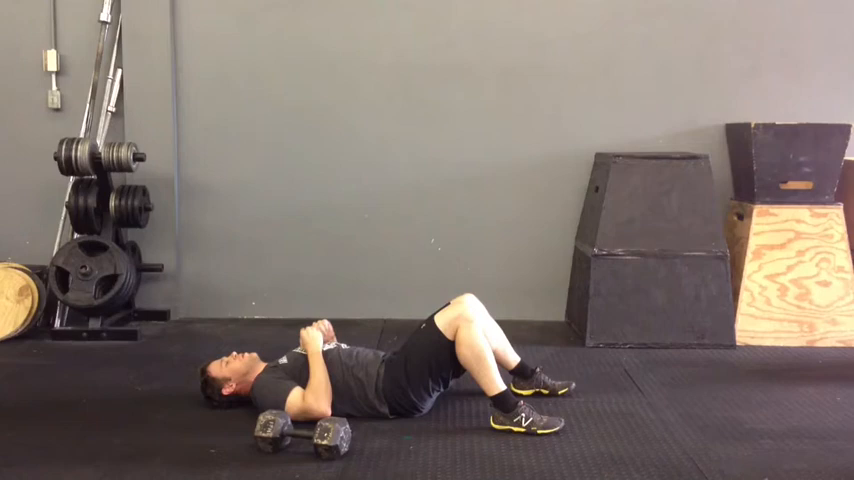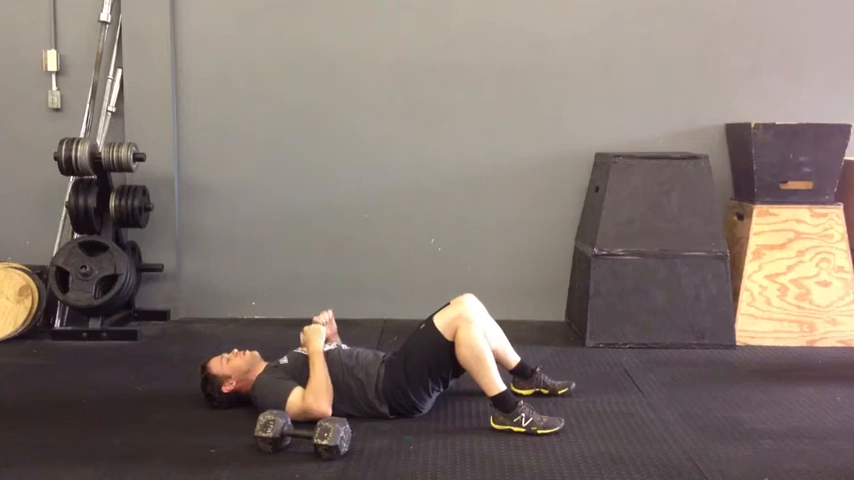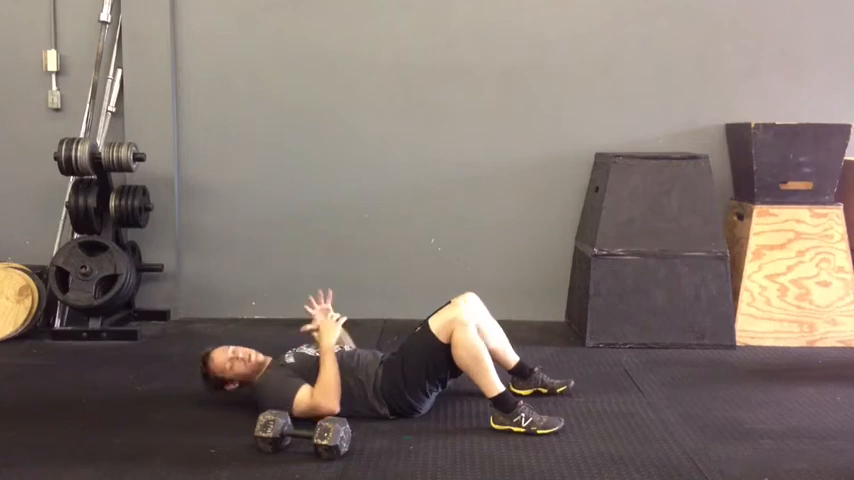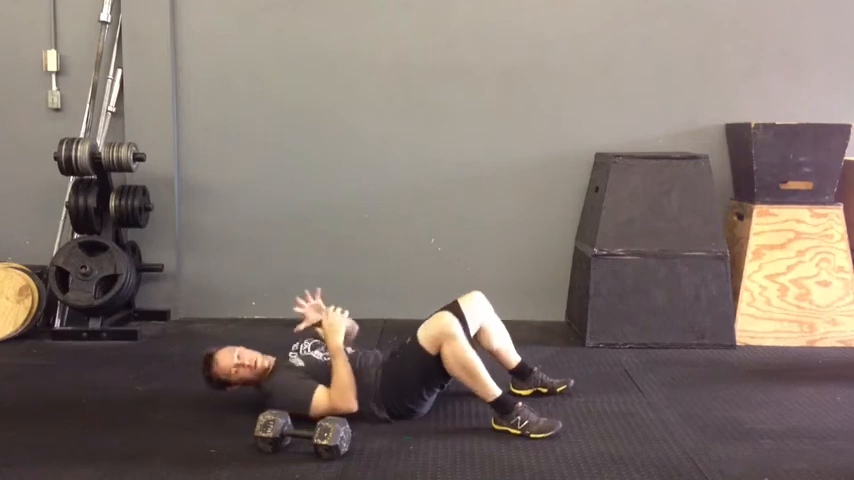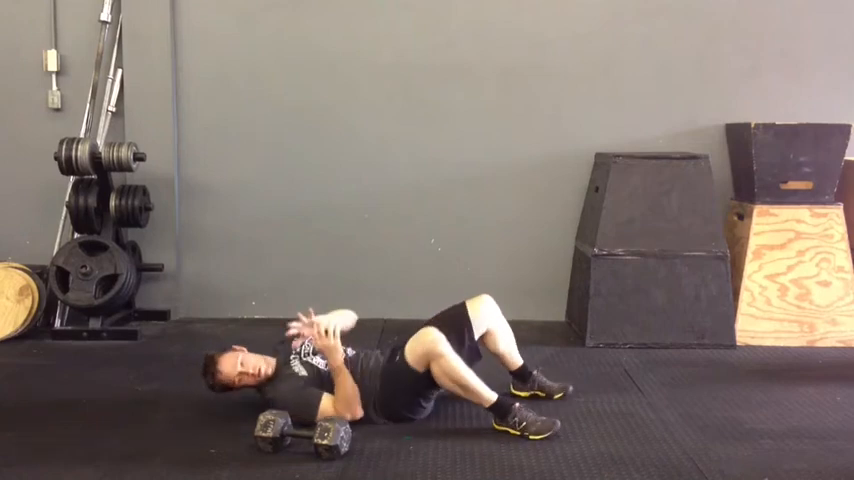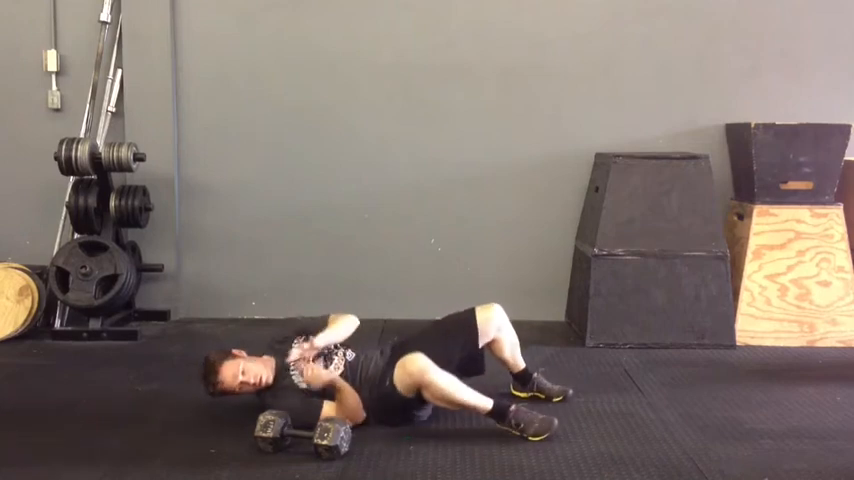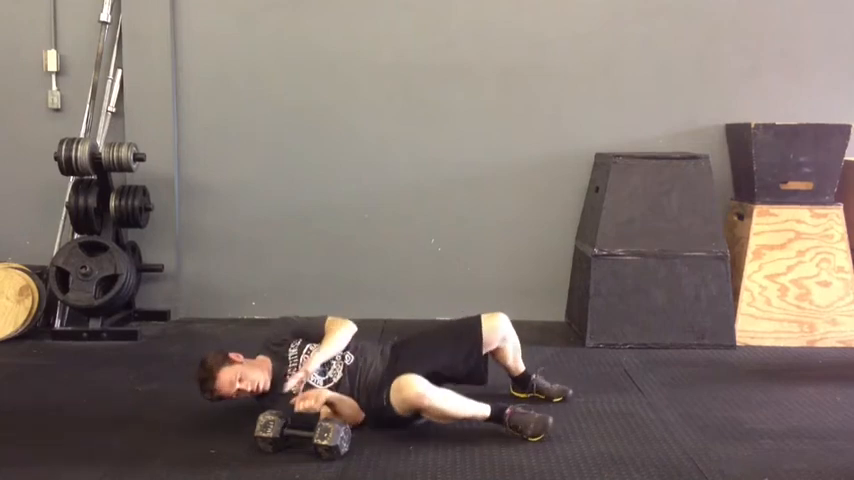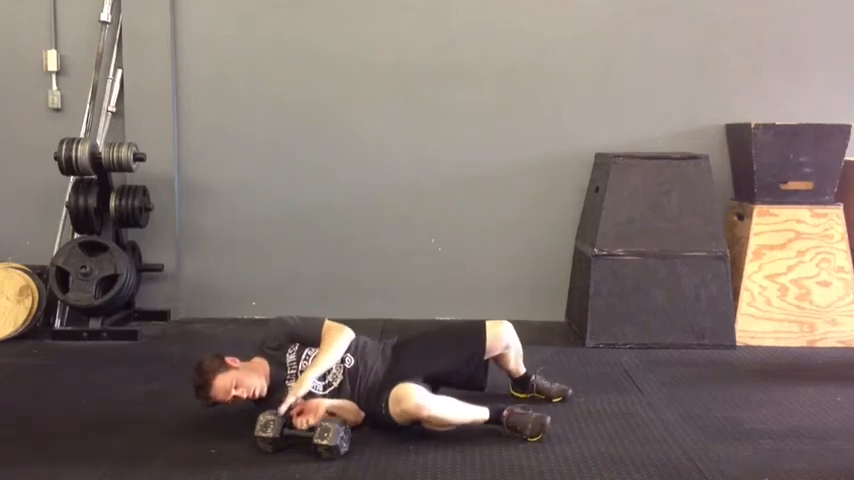
dt=0.2s
person 1, frame 1
left shoulder: (279, 370)
right shoulder: (266, 388)
right elbow: (320, 408)
left wrist: (327, 340)
right wrist: (312, 348)
left hip: (392, 366)
right hip: (399, 390)
left knee: (467, 303)
right knee: (463, 316)
left ankle: (527, 377)
right ankle: (509, 410)
person 1, frame 2
left shoulder: (280, 369)
right shoulder: (266, 388)
right elbow: (320, 408)
left wrist: (329, 334)
right wrist: (315, 346)
left hip: (392, 367)
right hip: (398, 391)
left knee: (467, 302)
right knee: (463, 316)
left ankle: (526, 377)
right ankle: (508, 410)
person 1, frame 3
left shoulder: (285, 363)
right shoulder: (270, 387)
right elbow: (328, 405)
left wrist: (330, 325)
right wrist: (326, 343)
left hip: (392, 367)
right hip: (397, 392)
left knee: (469, 302)
right knee: (458, 318)
left ankle: (525, 377)
right ankle: (508, 411)
person 1, frame 4
left shoulder: (291, 352)
right shoulder: (279, 387)
left elbow: (351, 330)
right elbow: (346, 404)
left wrist: (325, 317)
right wrist: (333, 344)
left hip: (392, 363)
right hip: (397, 394)
left knee: (475, 301)
right knee: (445, 324)
left ankle: (525, 377)
right ankle: (507, 411)
person 1, frame 5
left shoulder: (290, 343)
right shoulder: (281, 392)
left elbow: (350, 316)
right elbow: (352, 412)
left wrist: (322, 322)
right wrist: (334, 360)
left hip: (393, 359)
right hip: (395, 397)
left knee: (484, 305)
right knee: (430, 339)
left ankle: (525, 379)
right ankle: (506, 412)
person 1, frame 6
left shoulder: (287, 340)
right shoulder: (281, 400)
left elbow: (350, 320)
right elbow: (355, 415)
left wrist: (319, 341)
right wrist: (333, 381)
left hip: (392, 356)
right hip: (390, 400)
left knee: (493, 316)
right knee: (417, 368)
left ankle: (525, 381)
right ankle: (504, 413)
person 1, frame 7
left shoulder: (282, 336)
right shoulder: (277, 402)
left elbow: (345, 327)
right elbow: (355, 415)
left wrist: (312, 361)
right wrist: (326, 398)
left hip: (395, 354)
right hip: (384, 398)
left knee: (498, 325)
right knee: (414, 391)
left ankle: (524, 383)
right ankle: (501, 415)
person 1, frame 8
left shoulder: (277, 334)
right shoulder: (274, 405)
left elbow: (341, 333)
right elbow: (355, 415)
left wrist: (306, 379)
right wrist: (323, 407)
left hip: (397, 354)
right hip: (381, 397)
left knee: (503, 332)
right knee: (413, 402)
left ankle: (523, 383)
right ankle: (500, 416)
